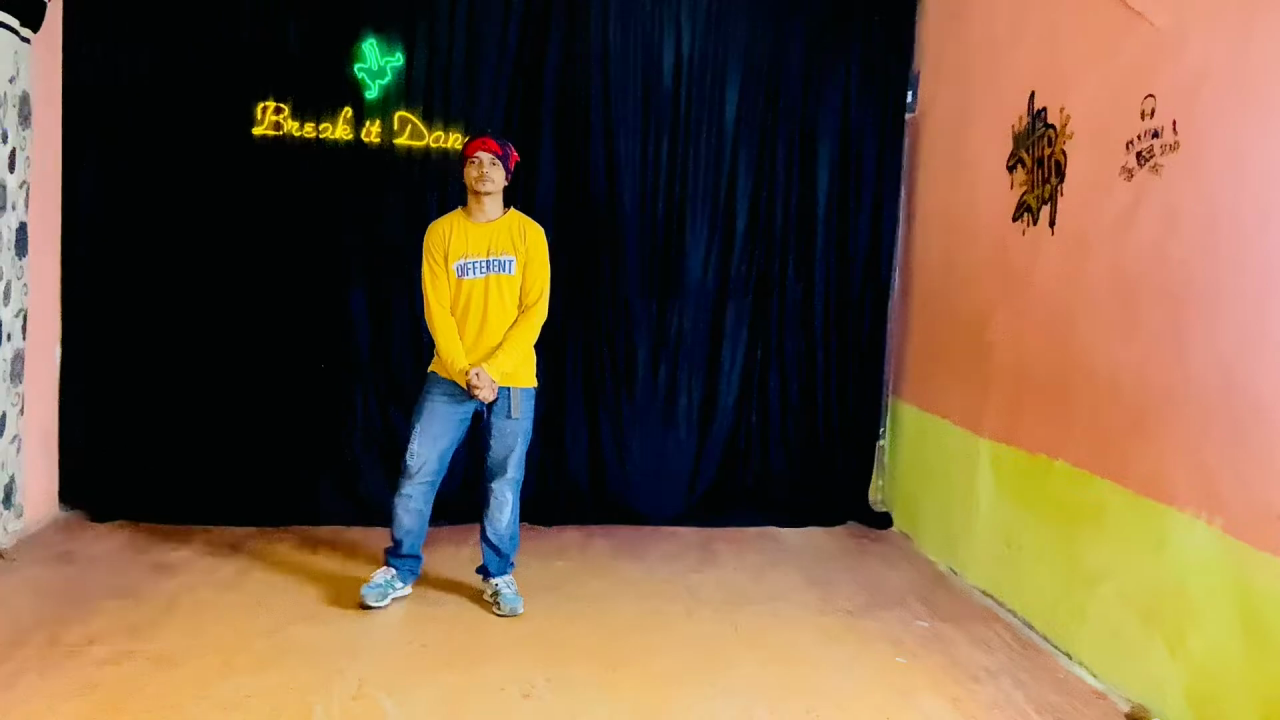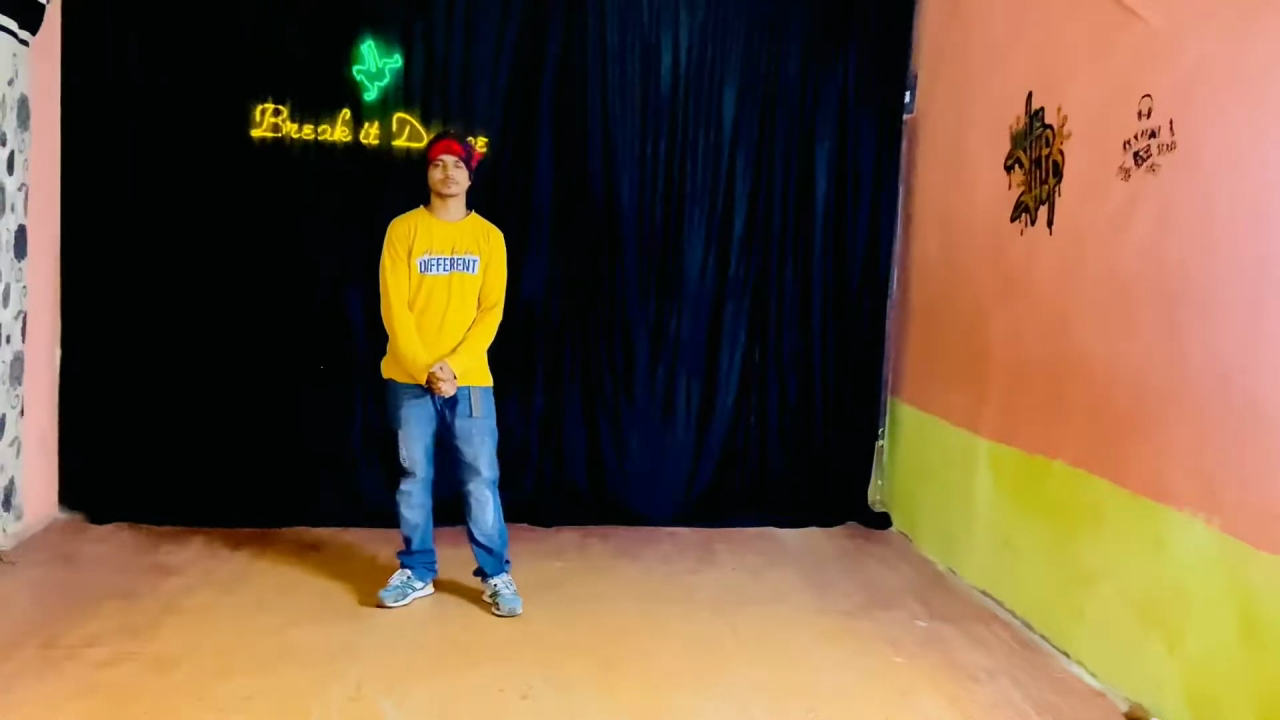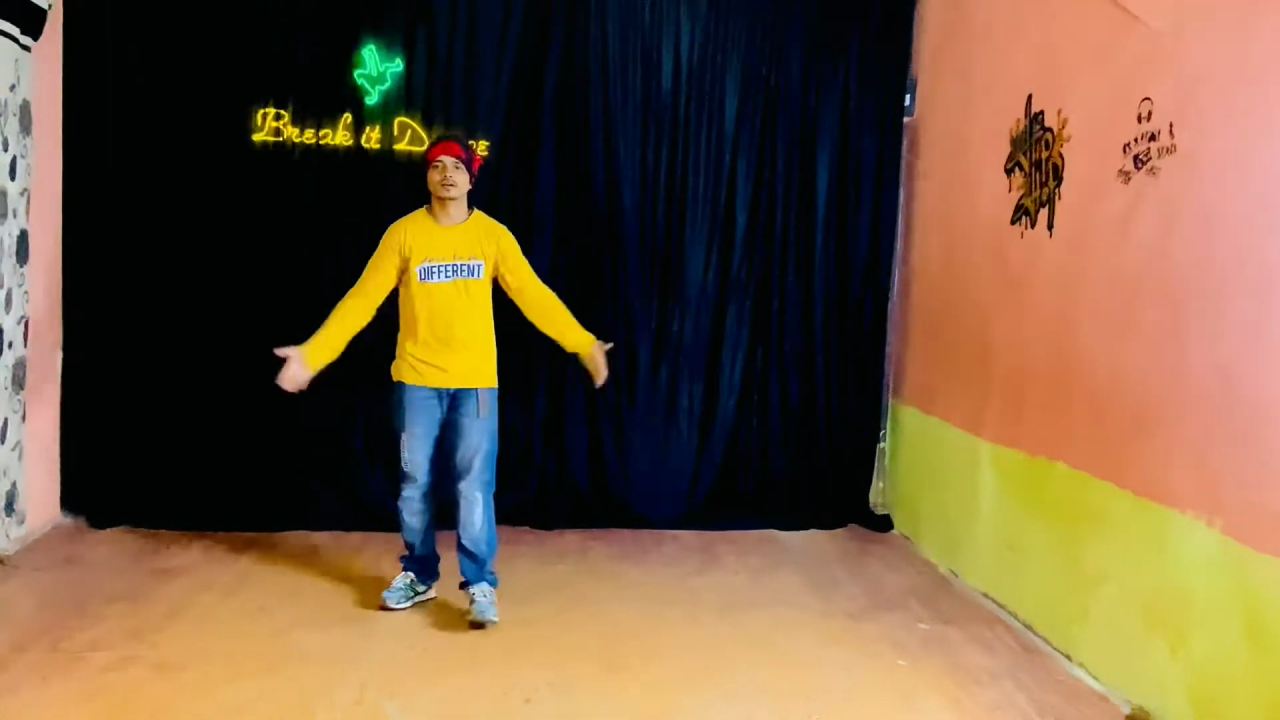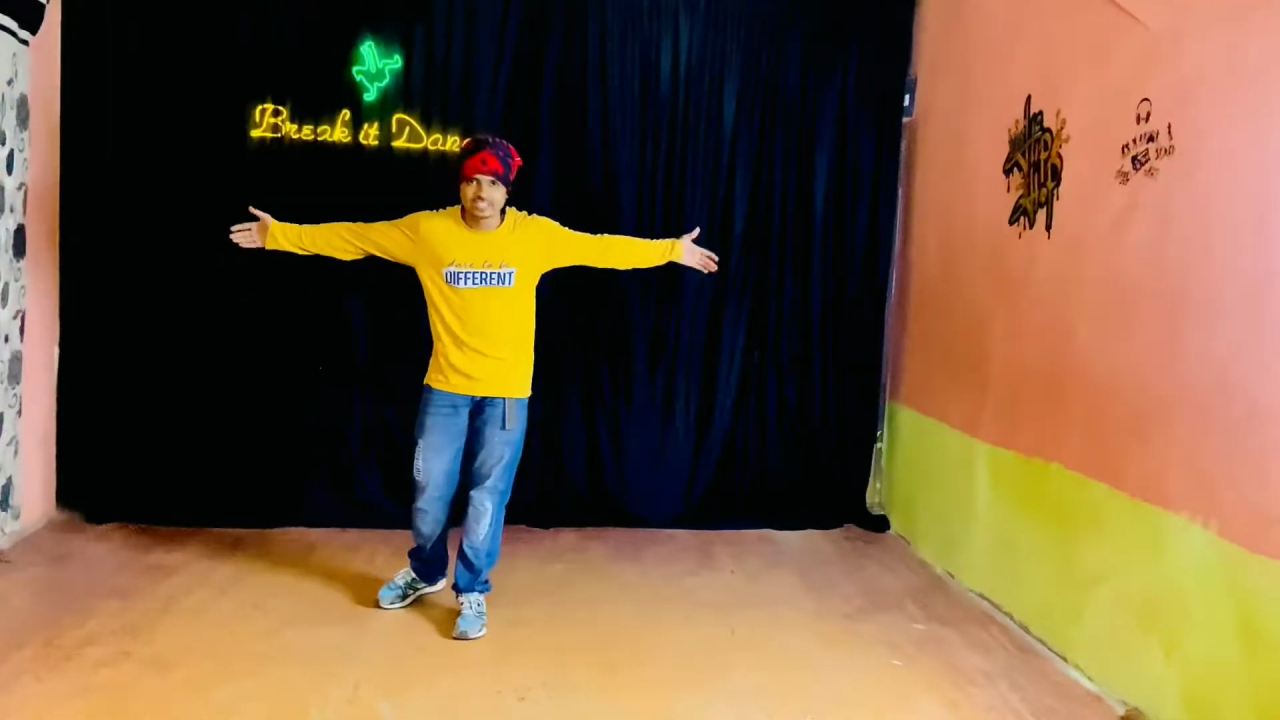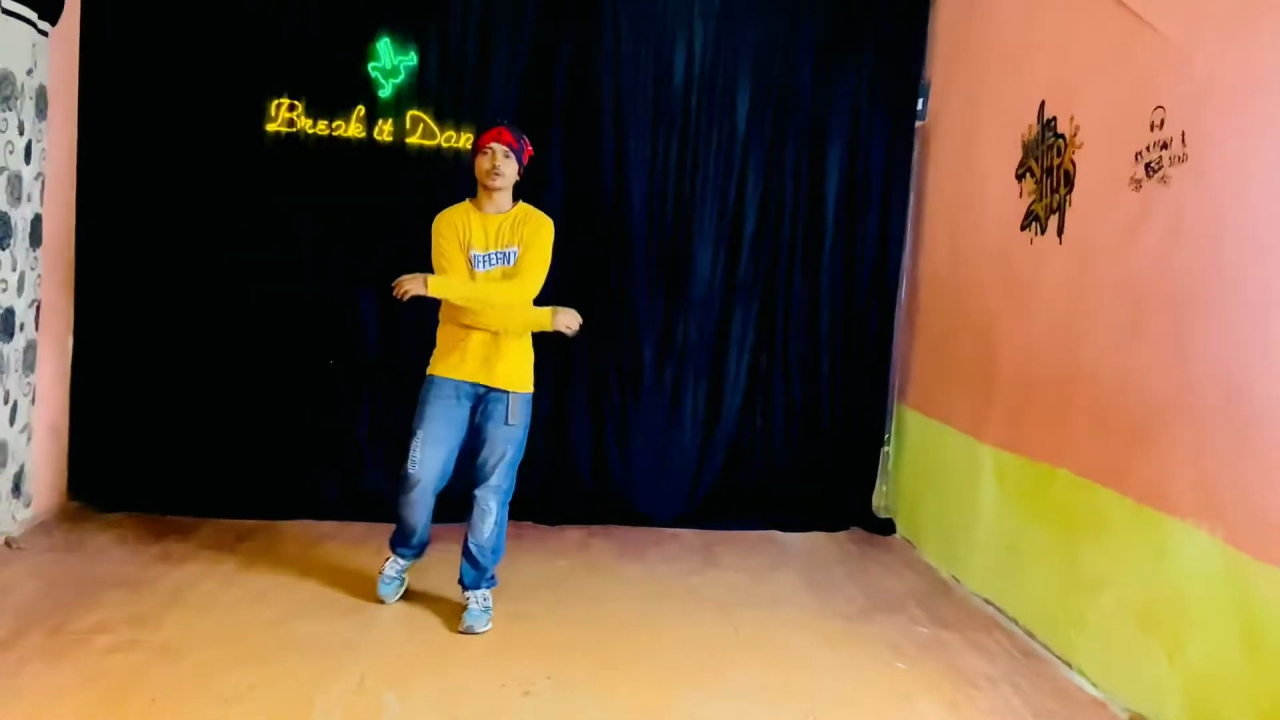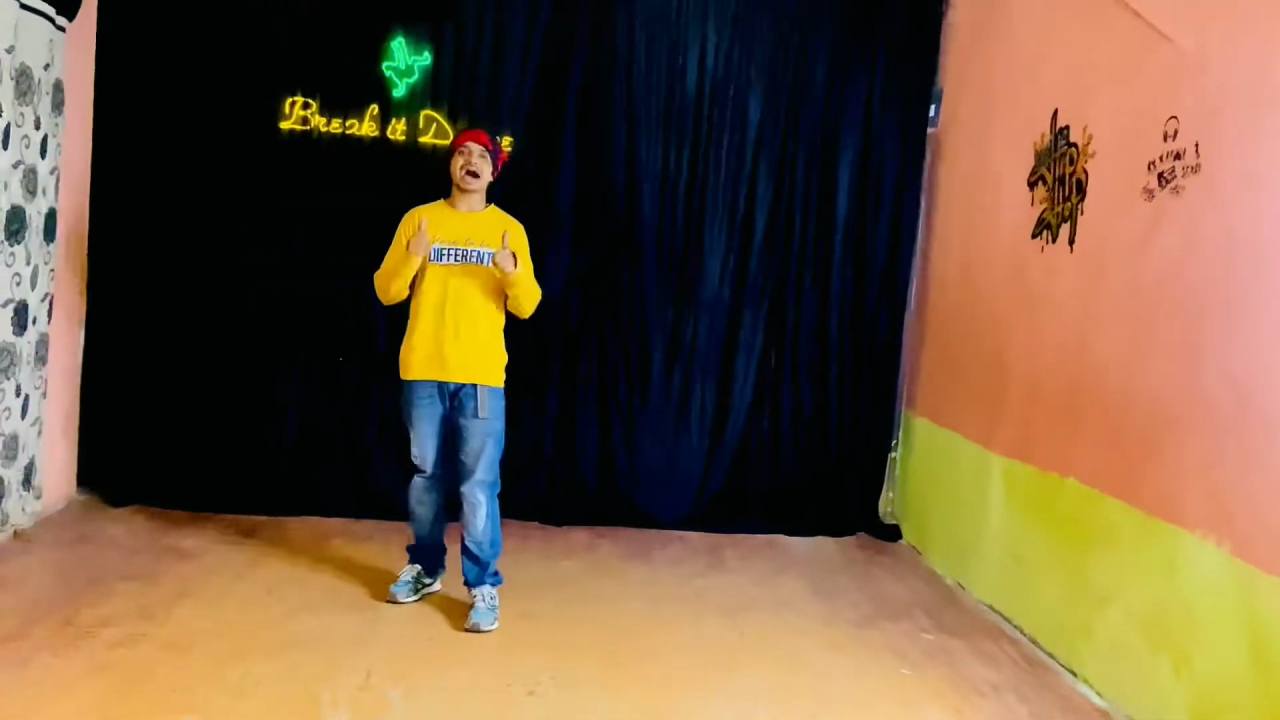
dt=0.7s
person 1, frame 1
left shoulder: (528, 233)
right shoulder: (441, 231)
left elbow: (535, 310)
right elbow: (436, 310)
left wrist: (493, 369)
right wrist: (465, 371)
left hip: (512, 378)
right hip: (449, 375)
left knee: (505, 479)
right knee: (419, 468)
left ankle: (499, 574)
right ankle: (400, 568)
person 1, frame 2
left shoulder: (489, 237)
right shoulder: (403, 230)
left elbow: (490, 313)
right elbow: (394, 308)
left wrist: (453, 366)
right wrist: (425, 370)
left hip: (469, 377)
right hip: (409, 377)
left knee: (481, 477)
right knee: (415, 474)
left ankle: (496, 575)
right ankle: (417, 570)
person 1, frame 3
left shoulder: (494, 234)
right shoulder: (403, 233)
left elbow: (533, 294)
right elbow: (363, 298)
left wrist: (583, 344)
right wrist: (313, 353)
left hip: (475, 381)
right hip: (417, 380)
left knee: (474, 481)
right knee: (415, 479)
left ankle: (479, 583)
right ankle: (419, 574)
person 1, frame 4
left shoulder: (535, 234)
right shoulder: (427, 230)
left elbow: (602, 248)
right elbow: (355, 238)
left wrist: (673, 251)
right wrist: (279, 234)
left hip: (506, 389)
right hip: (446, 386)
left knee: (489, 493)
right knee: (430, 487)
left ankle: (473, 592)
right ankle: (425, 572)
person 1, frame 5
left shoulder: (537, 225)
right shoulder: (448, 222)
left elbow: (520, 292)
right elbow: (469, 305)
left wrist: (433, 284)
right wrist: (547, 318)
left hip: (508, 379)
right hip: (450, 372)
left knee: (493, 489)
right knee: (422, 474)
left ankle: (478, 588)
right ankle: (404, 552)
person 1, frame 6
left shoulder: (509, 229)
right shoulder: (418, 219)
left elbow: (527, 304)
right elbow: (385, 290)
left wrist: (511, 271)
right wrist: (409, 260)
left hip: (481, 373)
right hip: (422, 370)
left knee: (479, 481)
right knee: (425, 473)
left ankle: (483, 585)
right ankle: (425, 566)
